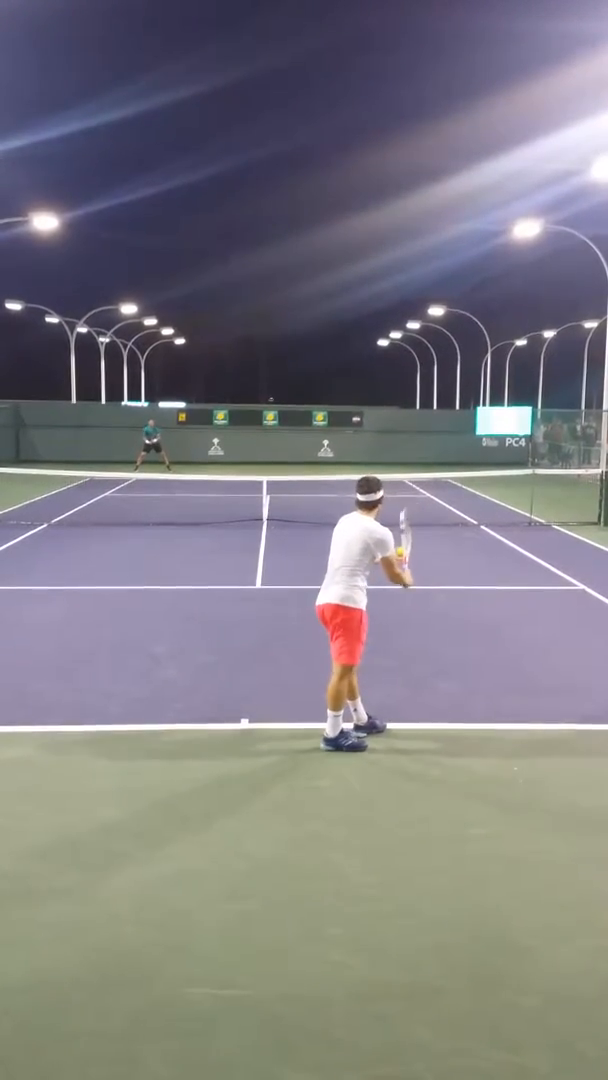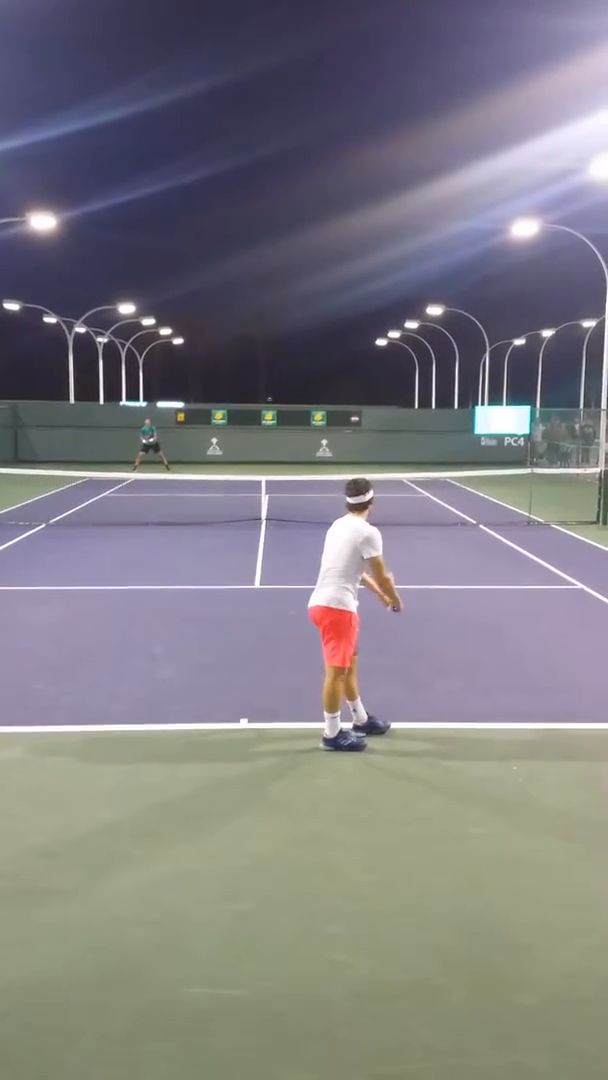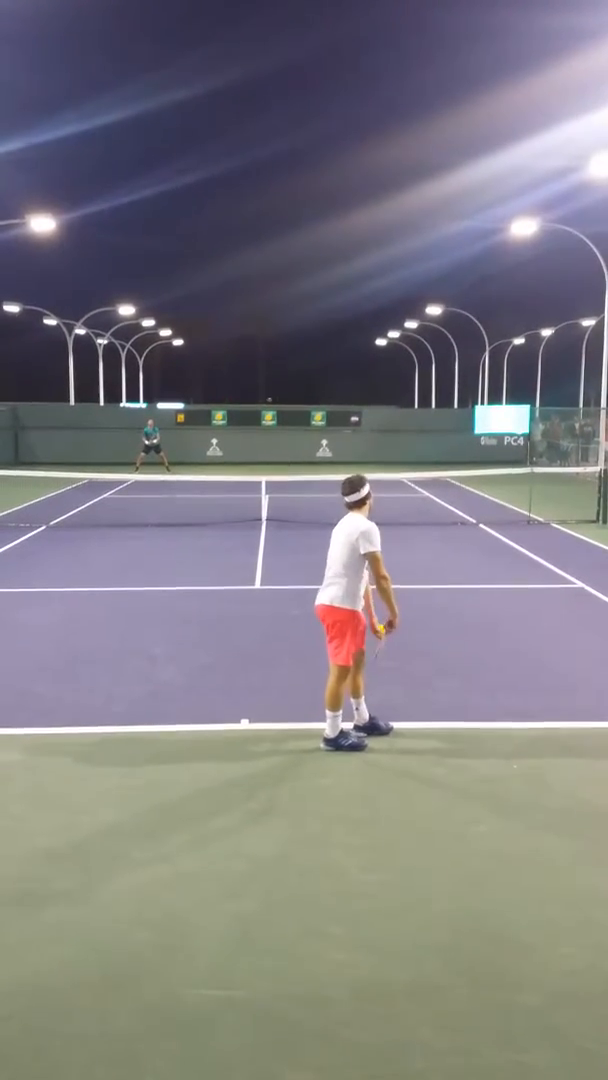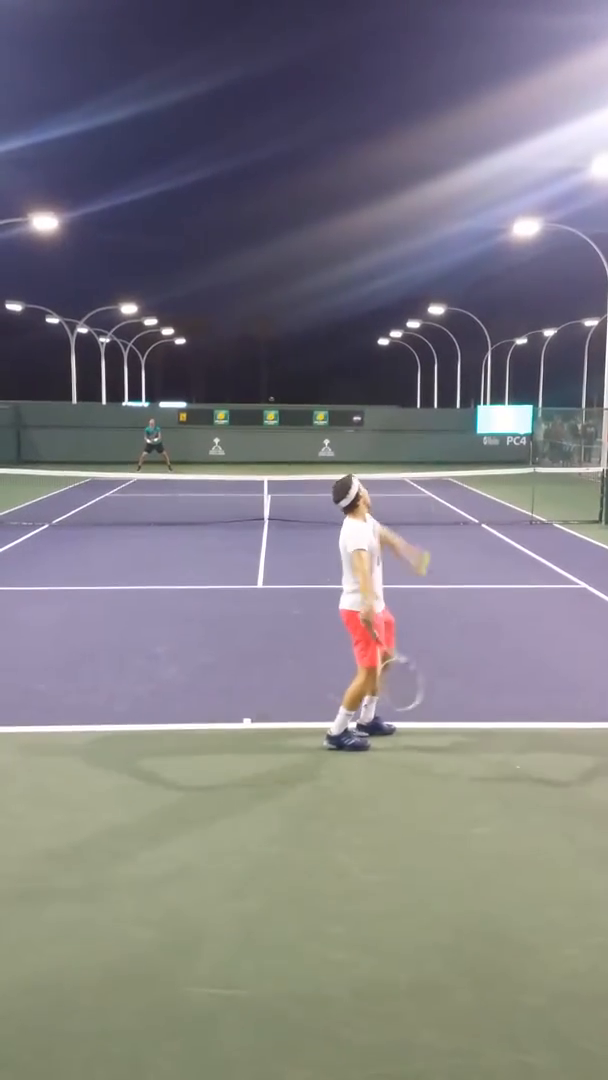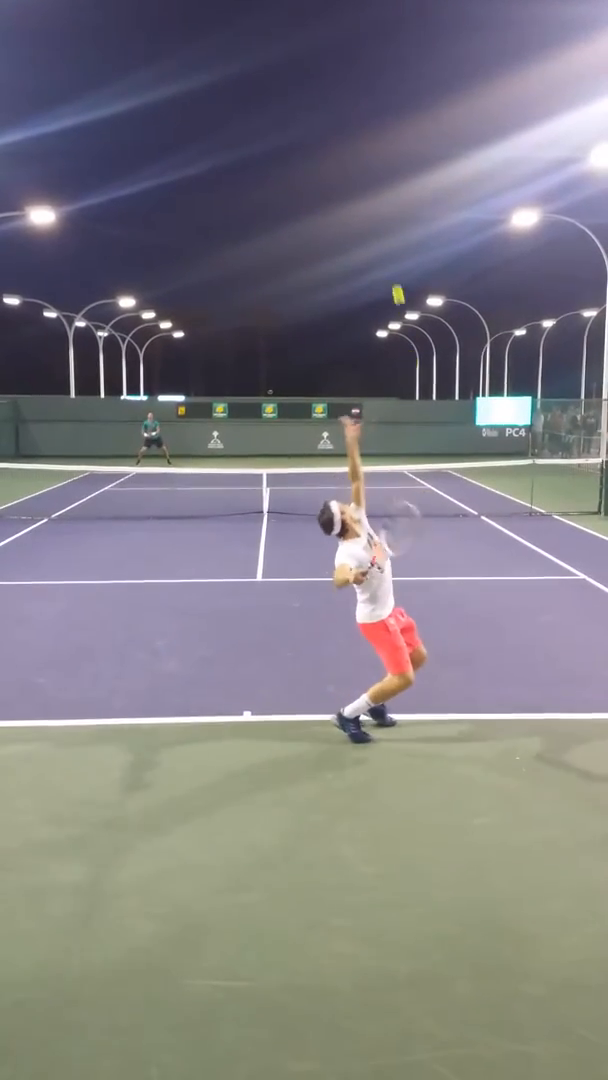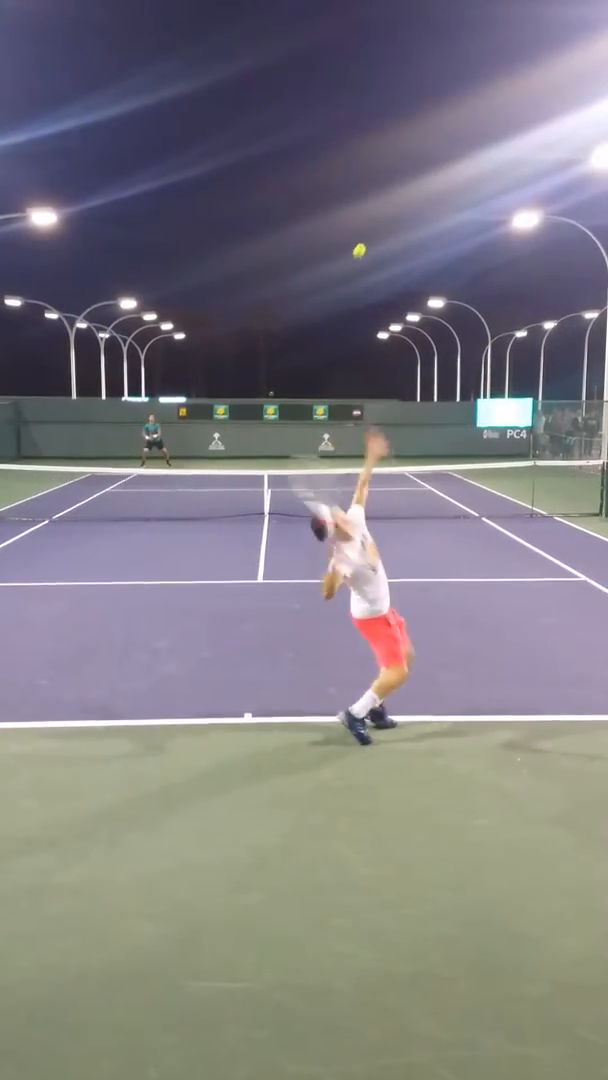
dt=0.4s
person 1, frame 1
left shoulder: (345, 521)
right shoulder: (379, 533)
right elbow: (394, 576)
left wrist: (390, 557)
right wrist: (406, 578)
left hip: (328, 600)
right hip: (346, 604)
left knee: (349, 665)
right knee: (343, 669)
left ankle: (361, 720)
right ankle: (333, 734)
person 1, frame 2
left shoulder: (339, 525)
right shoulder: (368, 532)
right elbow: (382, 578)
left wrist: (378, 591)
right wrist: (396, 600)
left hip: (324, 602)
right hip: (336, 606)
left knee: (349, 664)
right knee: (337, 671)
left ankle: (362, 720)
right ankle: (332, 734)
person 1, frame 3
left shoulder: (347, 525)
right shoulder: (366, 528)
right elbow: (380, 577)
left wrist: (371, 616)
right wrist: (393, 612)
left hip: (345, 604)
right hip: (339, 606)
left knee: (357, 661)
right knee: (341, 670)
left ankle: (363, 720)
right ankle: (333, 734)
person 1, frame 4
left shoulder: (365, 522)
right shoulder: (355, 532)
left elbow: (389, 538)
right elbow: (362, 572)
left wrist: (412, 554)
right wrist: (367, 606)
left hip: (374, 607)
right hip: (361, 609)
left knee: (383, 662)
right knee: (368, 672)
left ankle: (367, 720)
right ankle: (337, 733)
person 1, frame 5
left shoulder: (361, 523)
right shoulder: (348, 552)
left elbow: (356, 480)
right elbow: (338, 578)
left wrist: (352, 443)
right wrist: (350, 577)
left hip: (390, 611)
right hip: (376, 620)
left knee: (418, 657)
right knee: (403, 679)
left ankle: (375, 703)
right ankle: (348, 715)
person 1, frame 6
left shoulder: (354, 522)
right shoulder: (345, 556)
left elbow: (361, 488)
right elbow: (327, 593)
left wrist: (372, 457)
right wrist: (333, 567)
left hip: (381, 610)
right hip: (373, 616)
left knee: (402, 657)
right knee: (398, 672)
left ankle: (372, 705)
right ankle: (357, 712)
